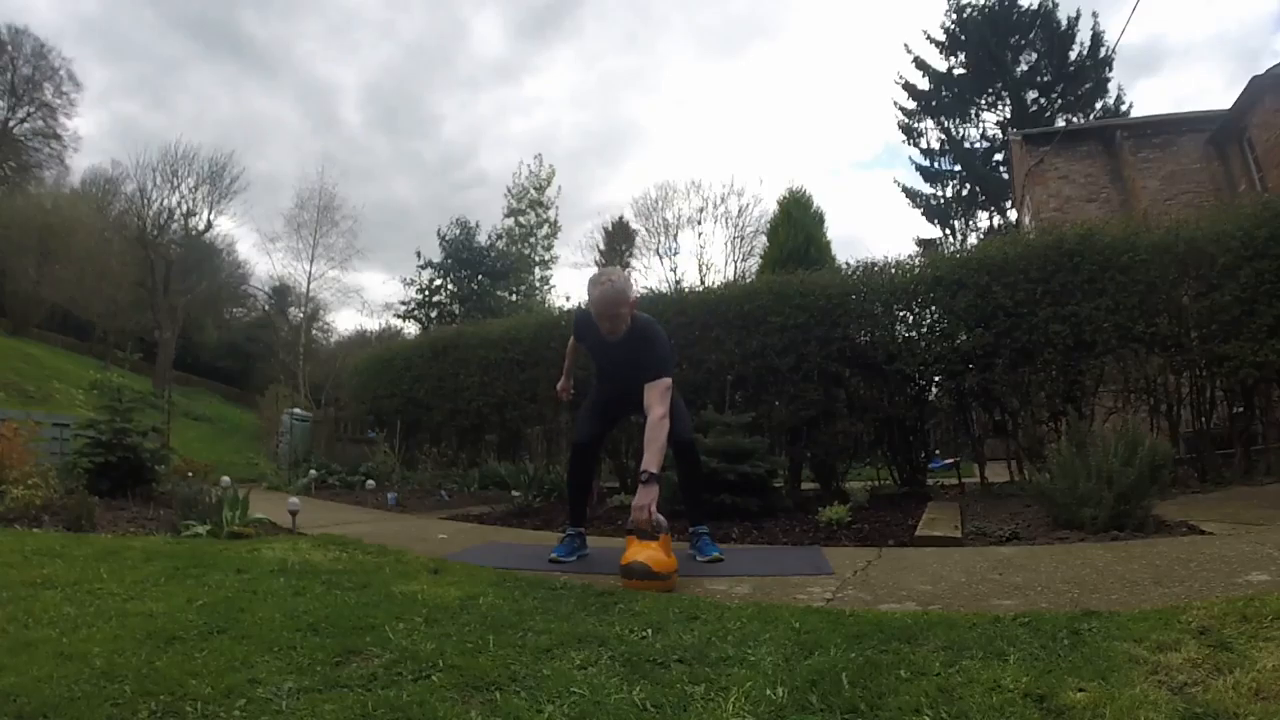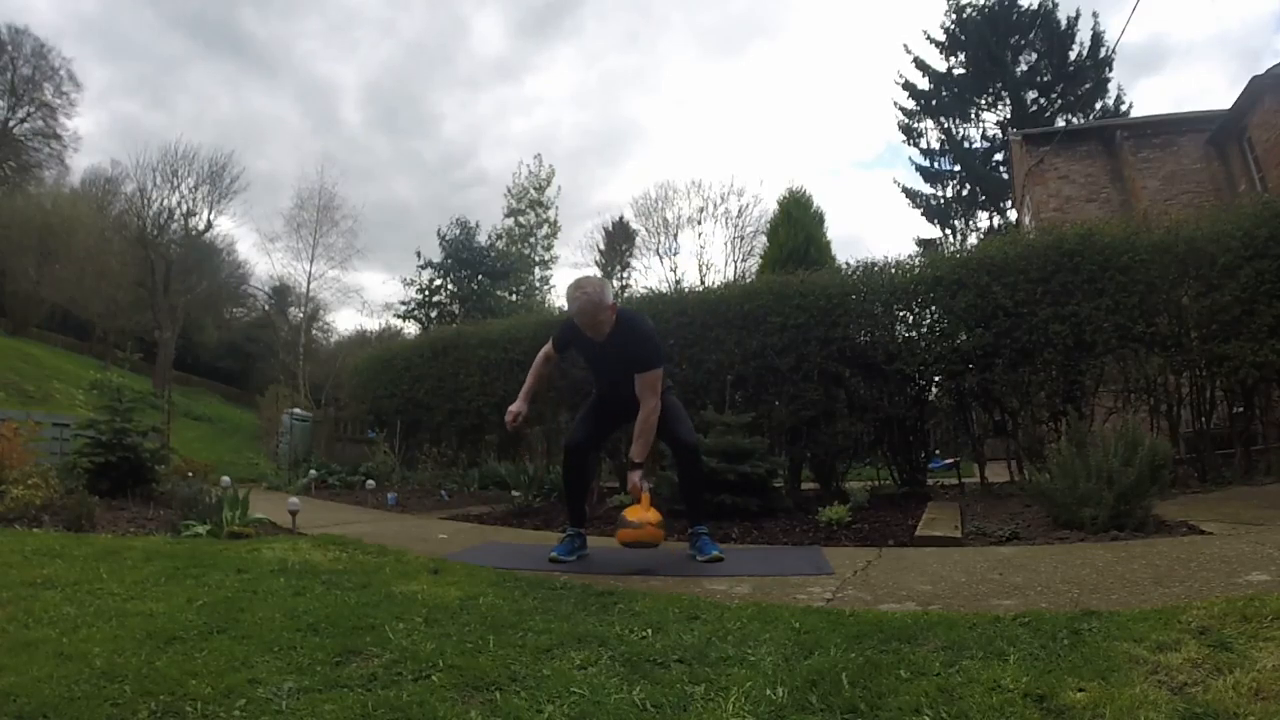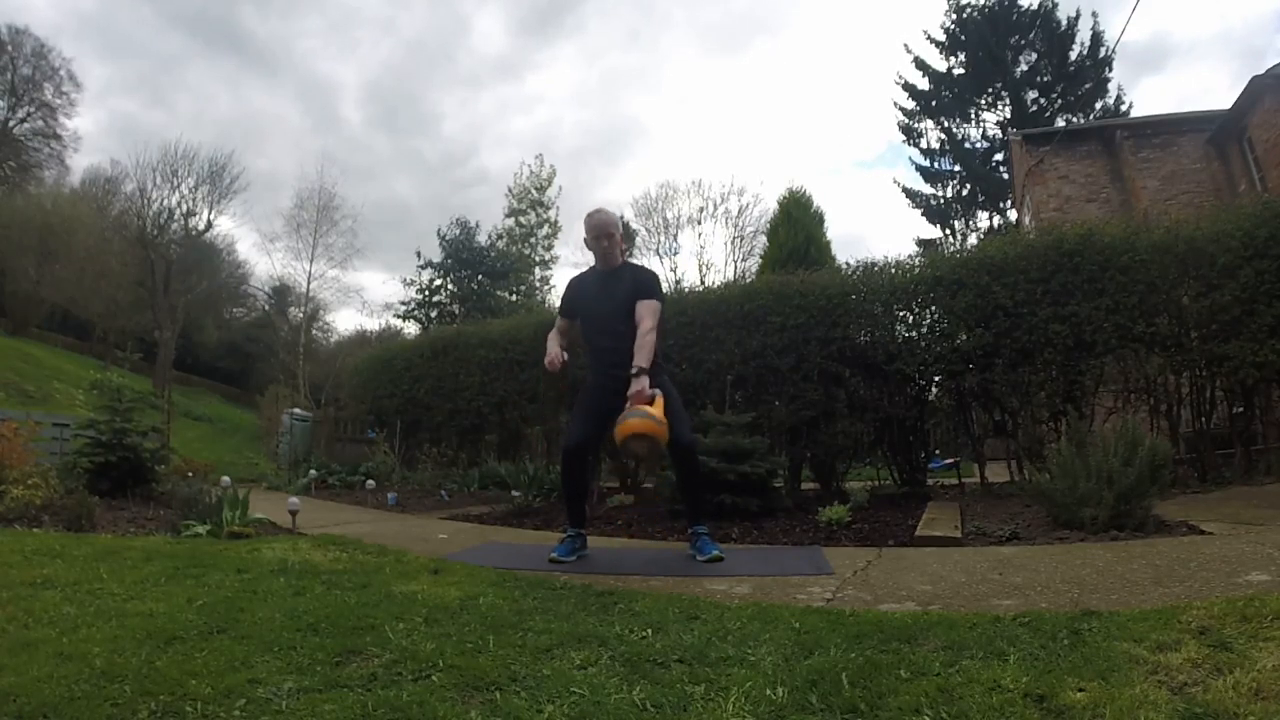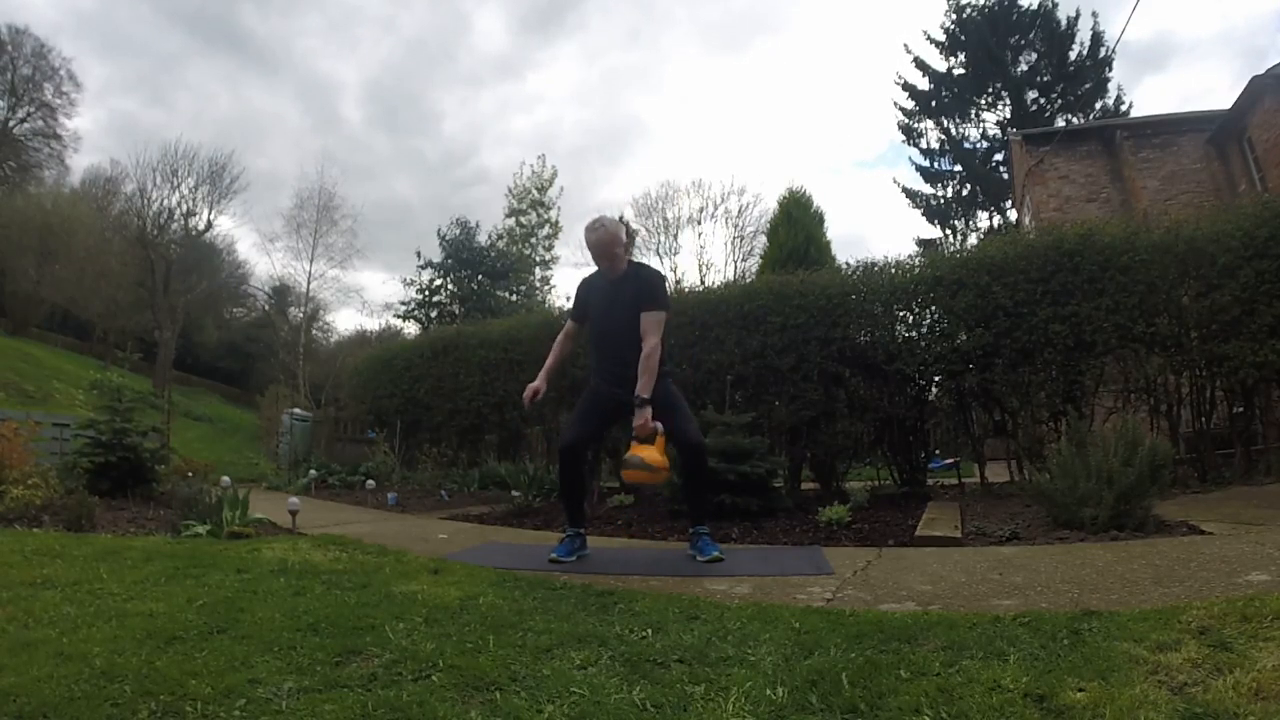
dt=1s
person 1, frame 1
left shoulder: (652, 337)
right shoulder: (585, 321)
left elbow: (658, 414)
left wrist: (647, 480)
right wrist: (566, 377)
left hip: (652, 390)
right hip: (608, 389)
left knee: (684, 442)
right knee: (582, 444)
left ankle: (699, 533)
right ankle: (575, 534)
person 1, frame 2
left shoulder: (639, 330)
right shoulder: (573, 328)
left elbow: (649, 402)
right elbow: (546, 355)
left wrist: (636, 465)
right wrist: (522, 399)
left hip: (653, 394)
right hip: (608, 397)
left knee: (687, 445)
right knee: (575, 446)
left ankle: (698, 532)
right ankle: (575, 533)
person 1, frame 3
left shoulder: (643, 279)
right shoulder: (578, 287)
left elbow: (647, 328)
right elbow: (559, 331)
left wrist: (641, 374)
right wrist: (553, 349)
left hip: (646, 379)
right hip: (600, 385)
left knee: (684, 444)
right knee: (573, 449)
left ankle: (698, 532)
right ankle: (576, 534)
person 1, frame 4
left shoulder: (648, 279)
right shoulder: (588, 287)
left elbow: (652, 342)
right elbow: (568, 333)
left wrist: (645, 401)
right wrist: (543, 376)
left hip: (652, 385)
right hip: (604, 386)
left knee: (693, 445)
right knee: (569, 447)
left ankle: (699, 533)
right ankle: (575, 534)
